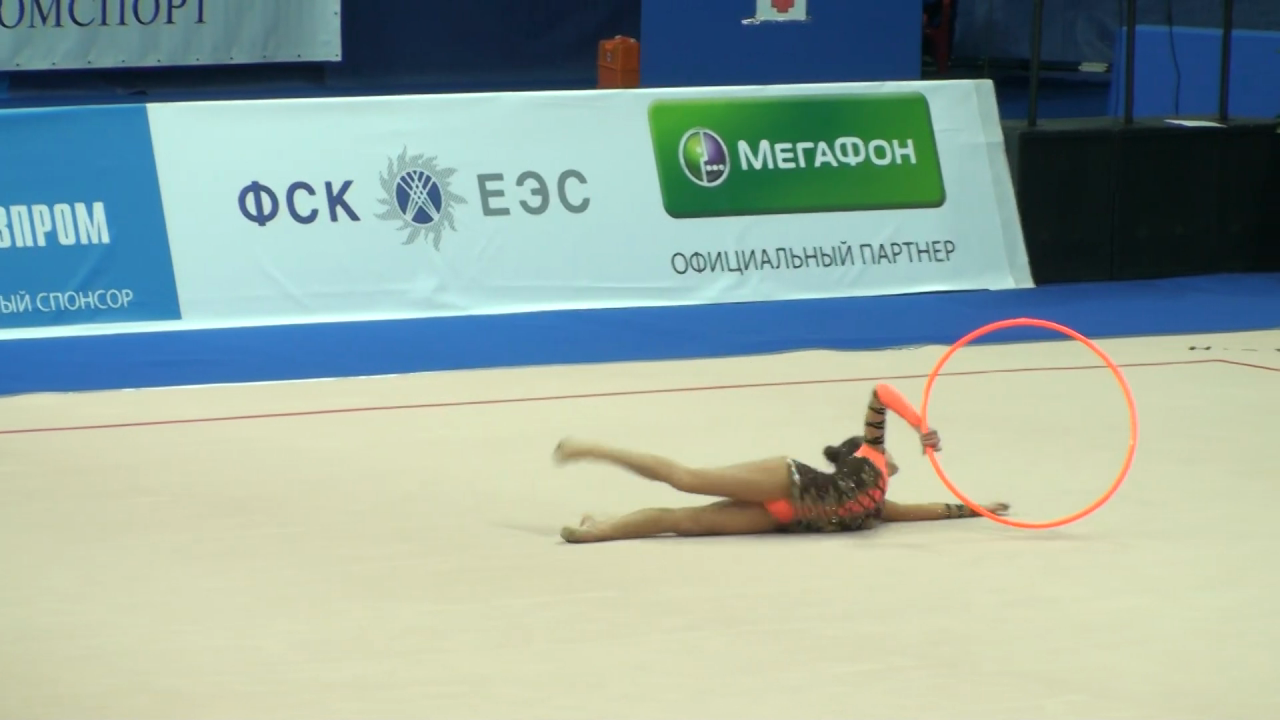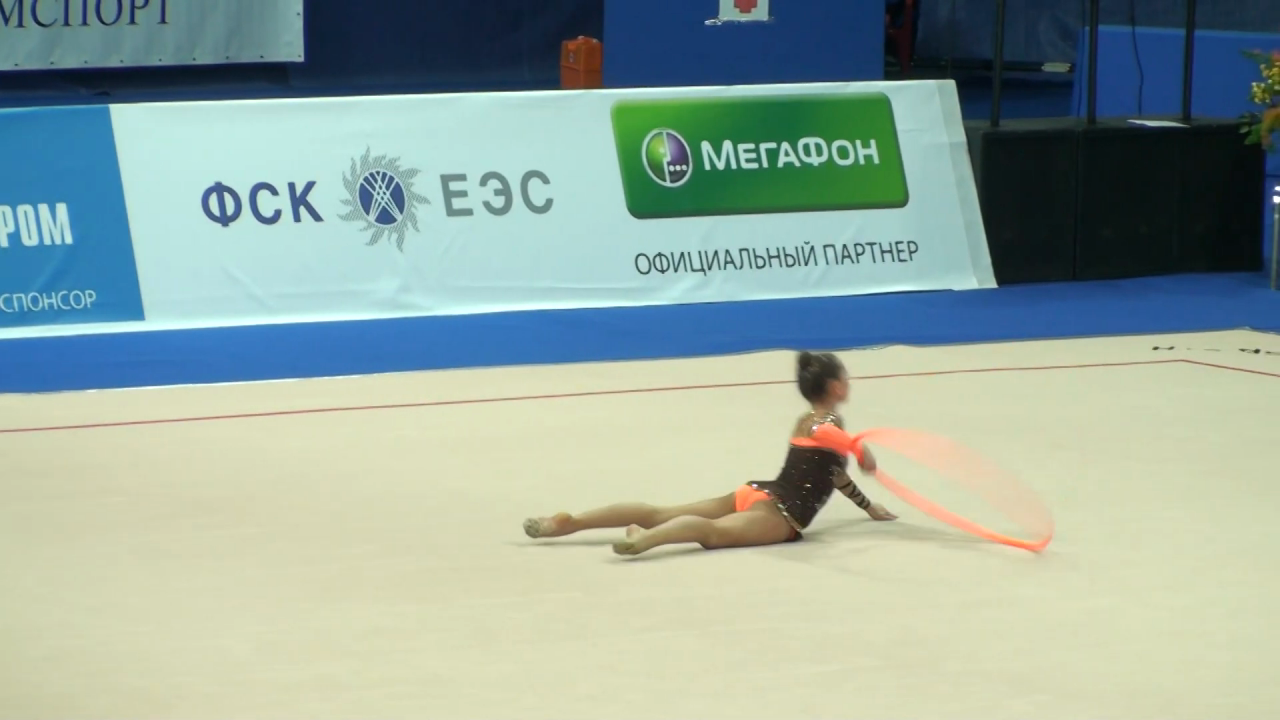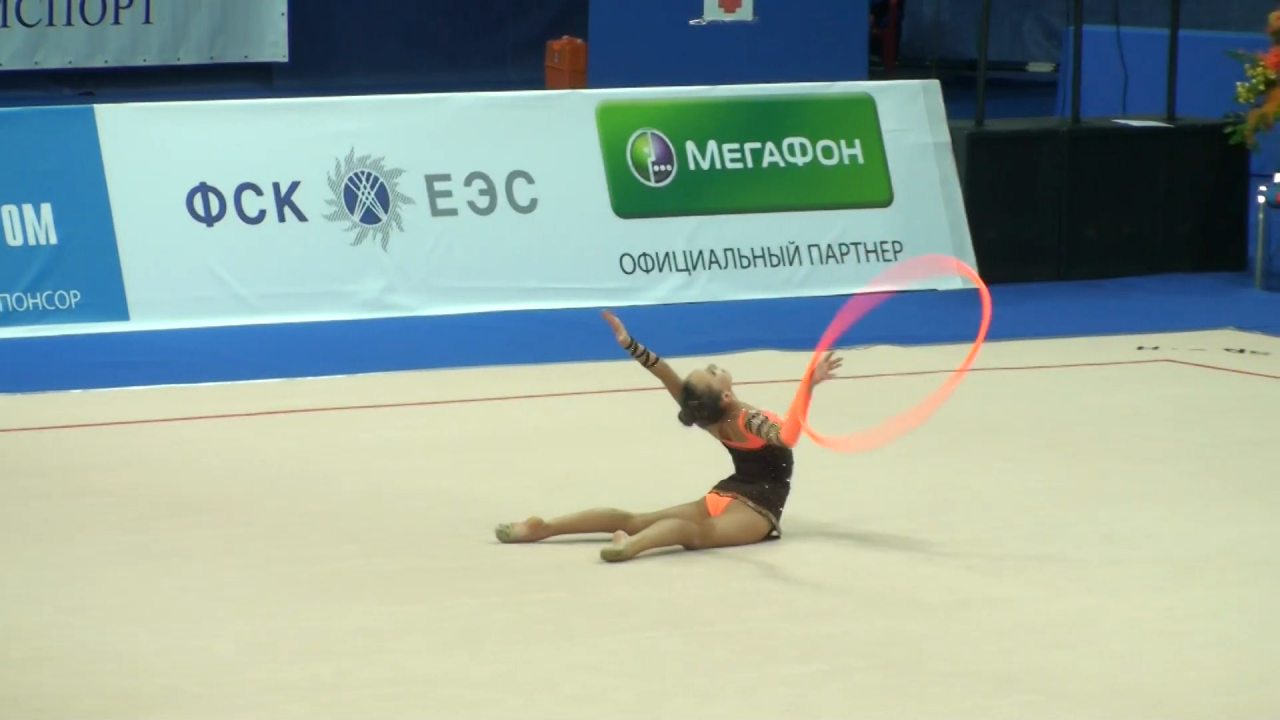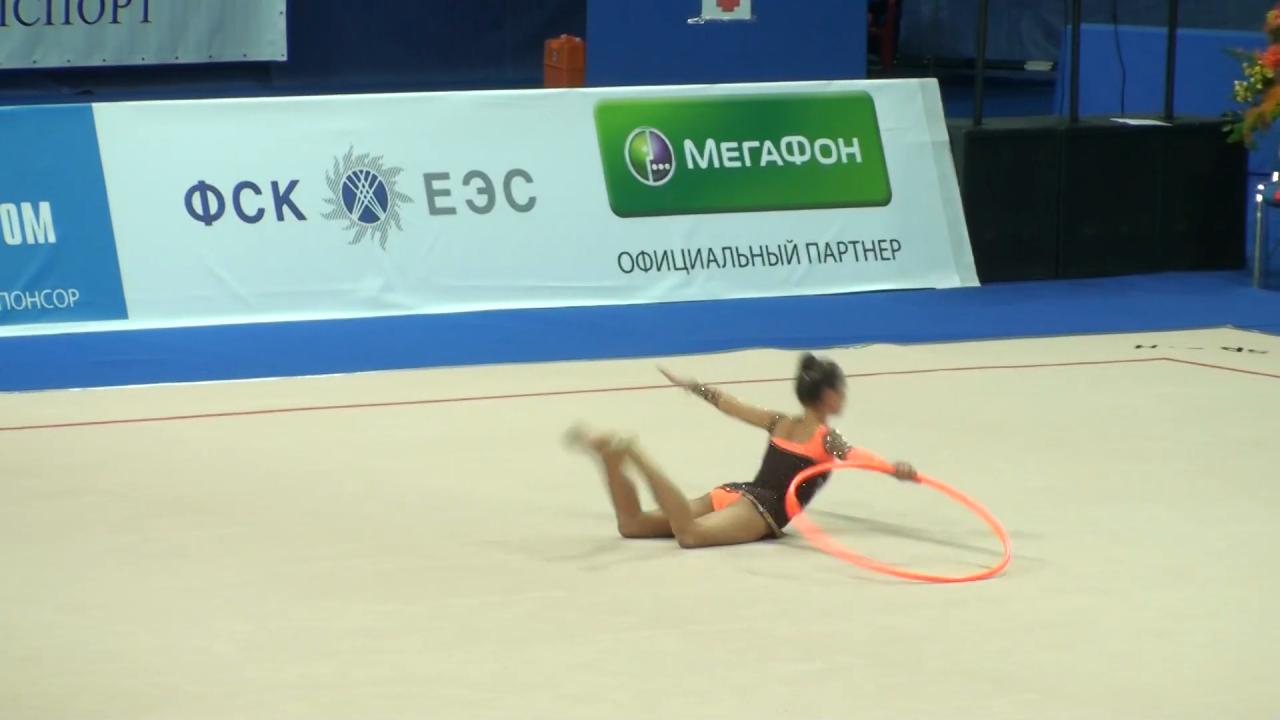
dt=0.5s
person 1, frame 1
left shoulder: (876, 506)
right shoulder: (870, 453)
left elbow: (928, 509)
right elbow: (882, 391)
left wrist: (983, 507)
right wrist: (923, 428)
left hip: (782, 515)
right hip: (791, 482)
left knee: (683, 518)
right knee: (687, 478)
left ankle: (599, 527)
right ankle: (594, 450)
person 1, frame 2
left shoulder: (805, 420)
right shoulder: (832, 425)
left elbow: (825, 472)
right elbow: (823, 436)
left wrist: (865, 502)
right wrist: (862, 452)
left hip: (752, 494)
right hip: (779, 513)
left knee: (658, 512)
right knee: (715, 532)
left ankle: (568, 521)
right ankle: (645, 538)
person 1, frame 3
right shoulder: (751, 421)
right elbow: (787, 436)
right wrist: (809, 383)
left hip: (723, 497)
right hip: (756, 510)
left knee: (632, 520)
person 1, frame 4
left shoulder: (781, 423)
right shoulder: (825, 436)
left elbow: (730, 404)
right elbow: (850, 455)
left wrist: (692, 385)
right wrist: (896, 468)
left hip: (730, 496)
right hip: (755, 514)
